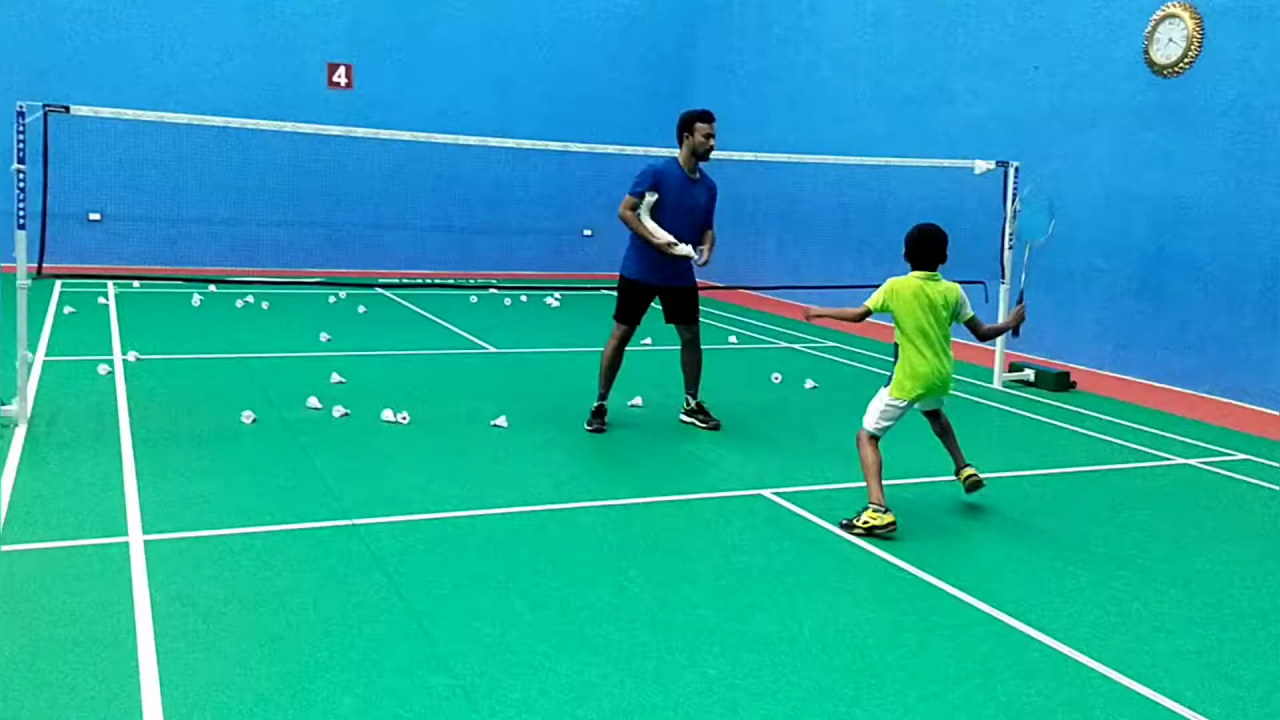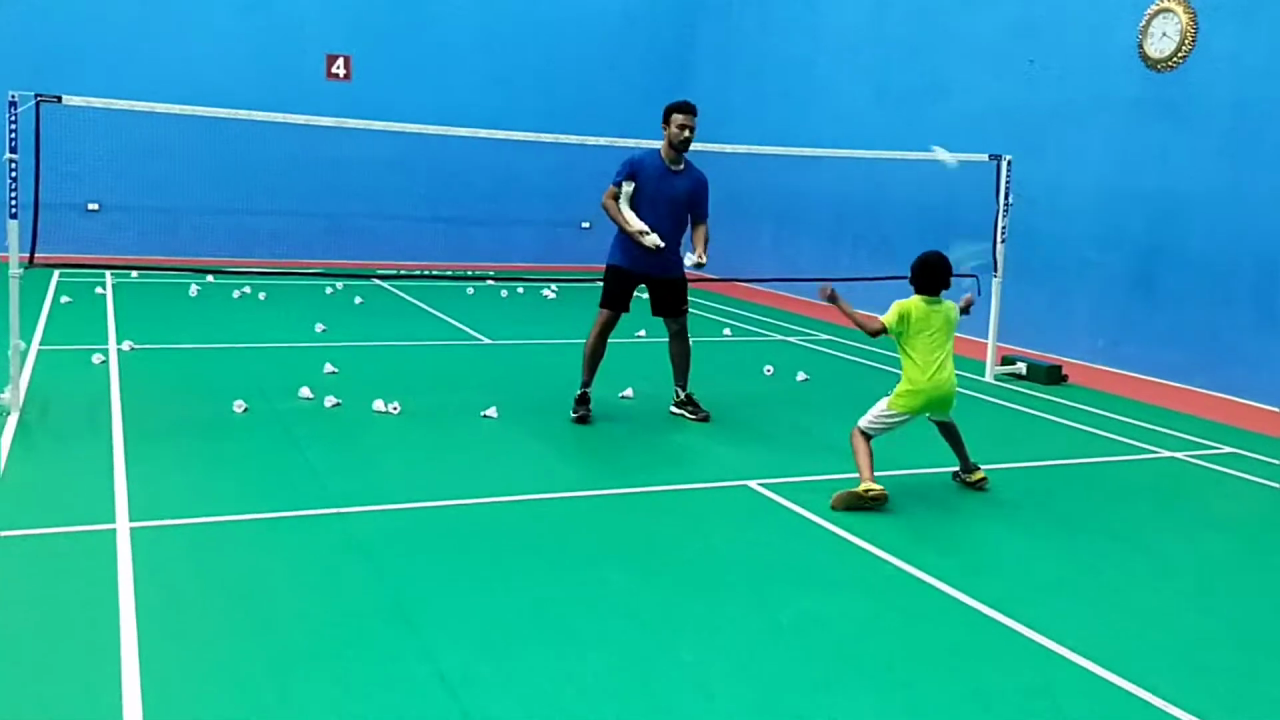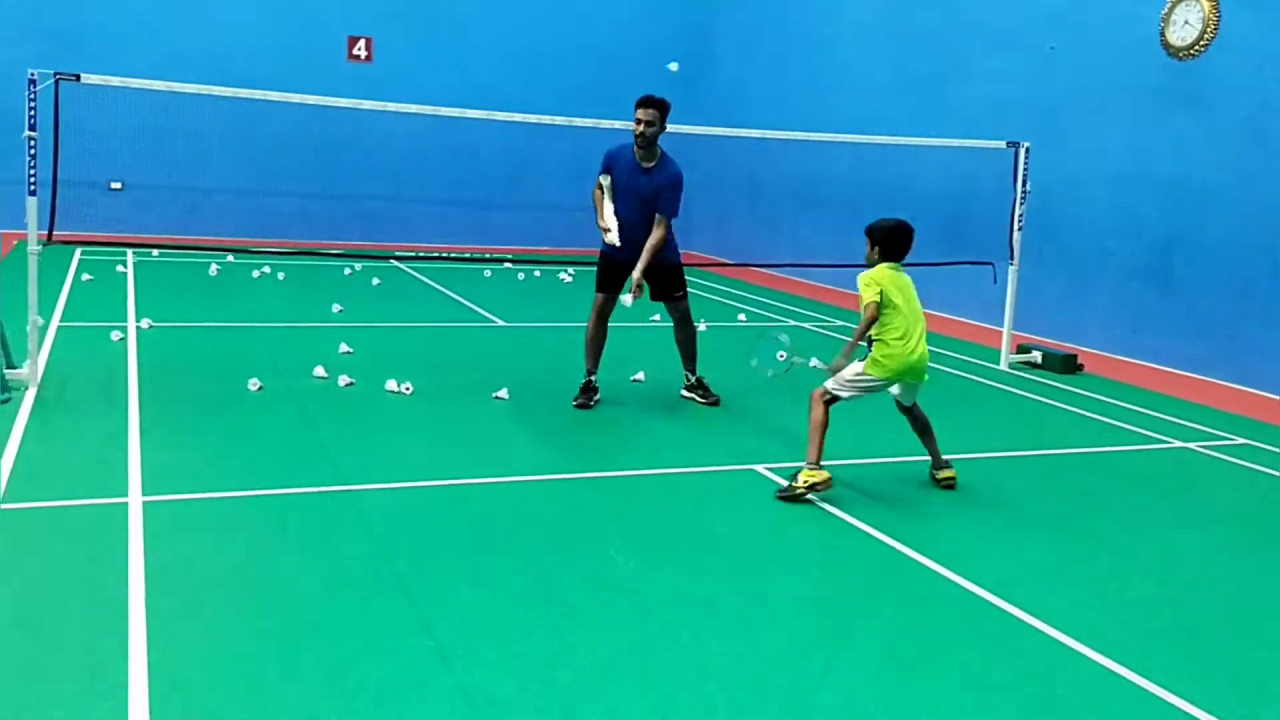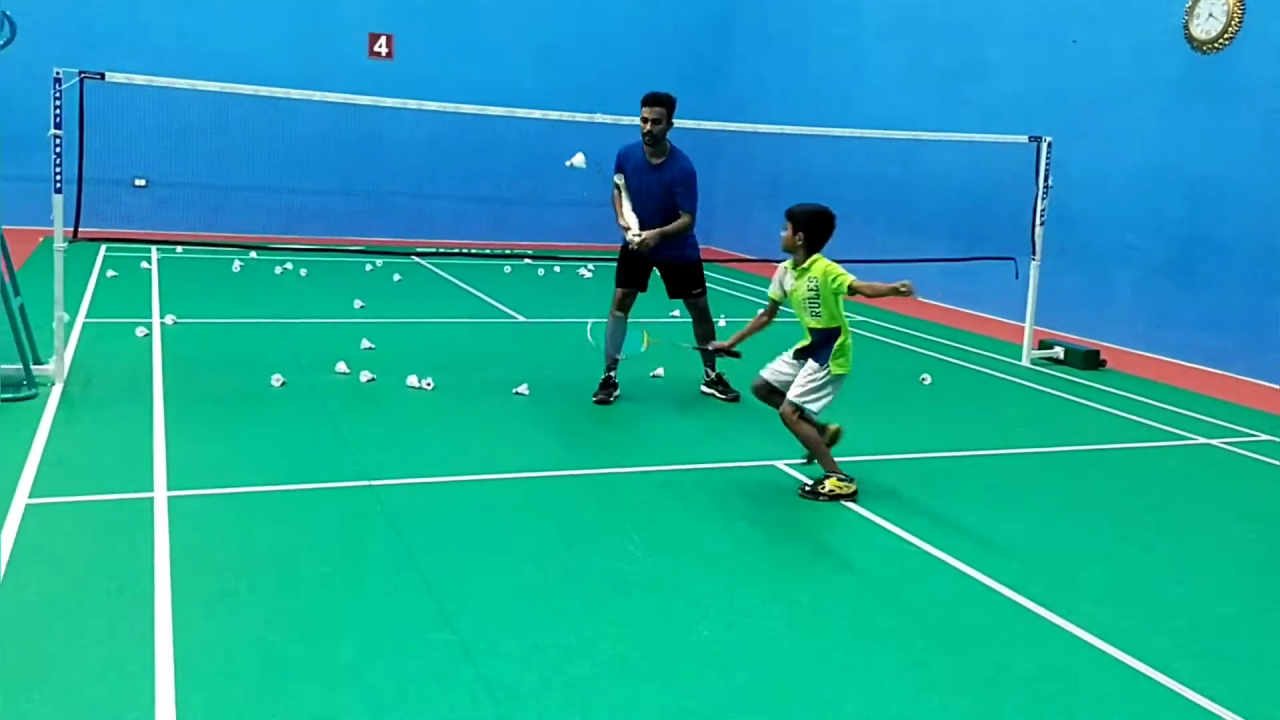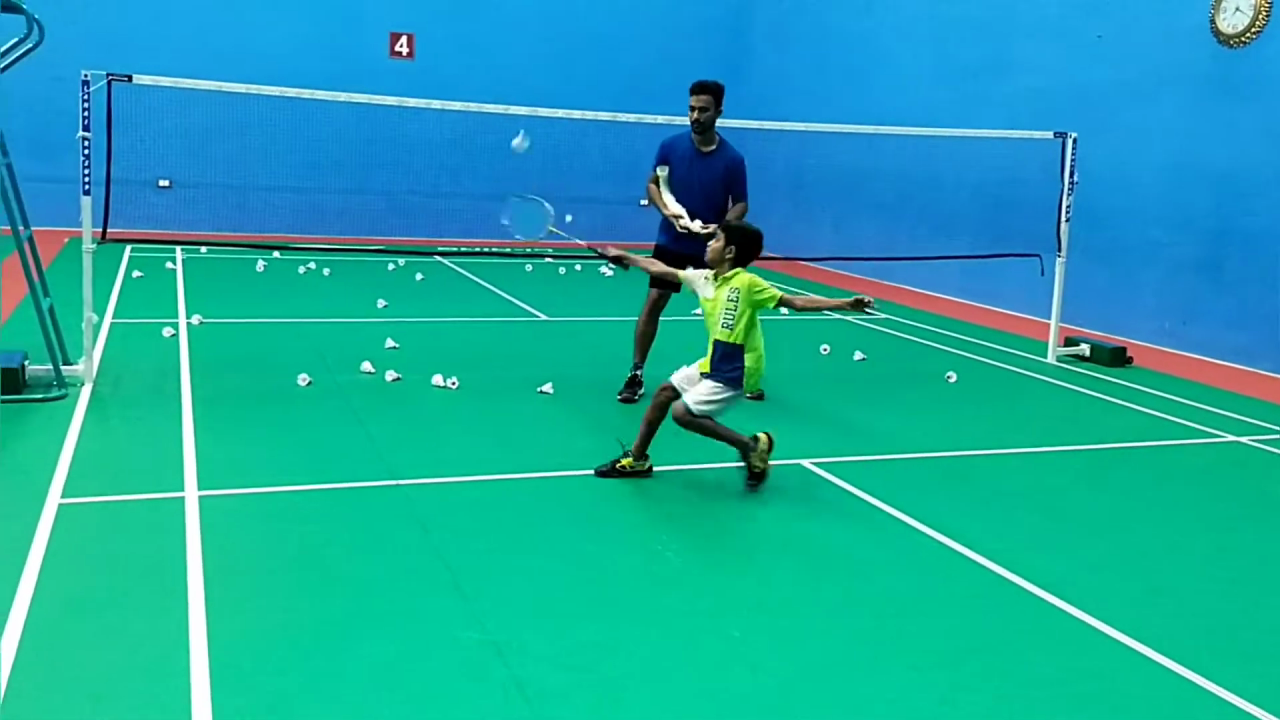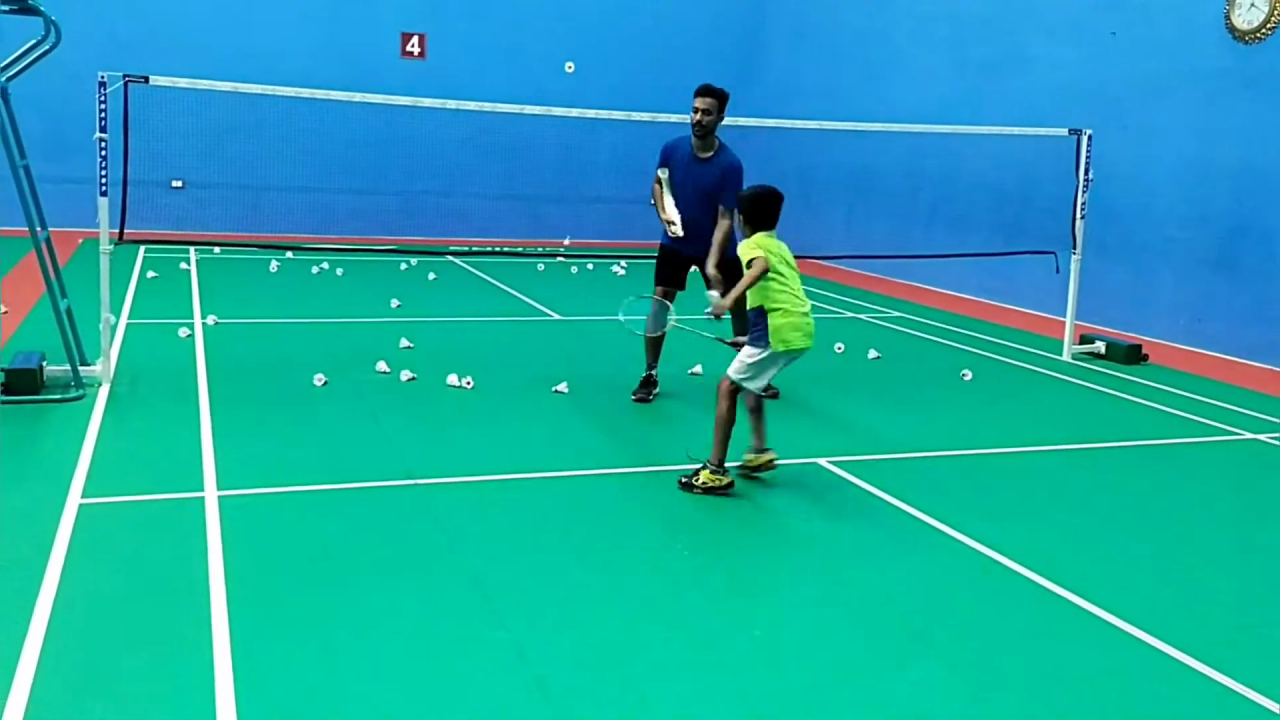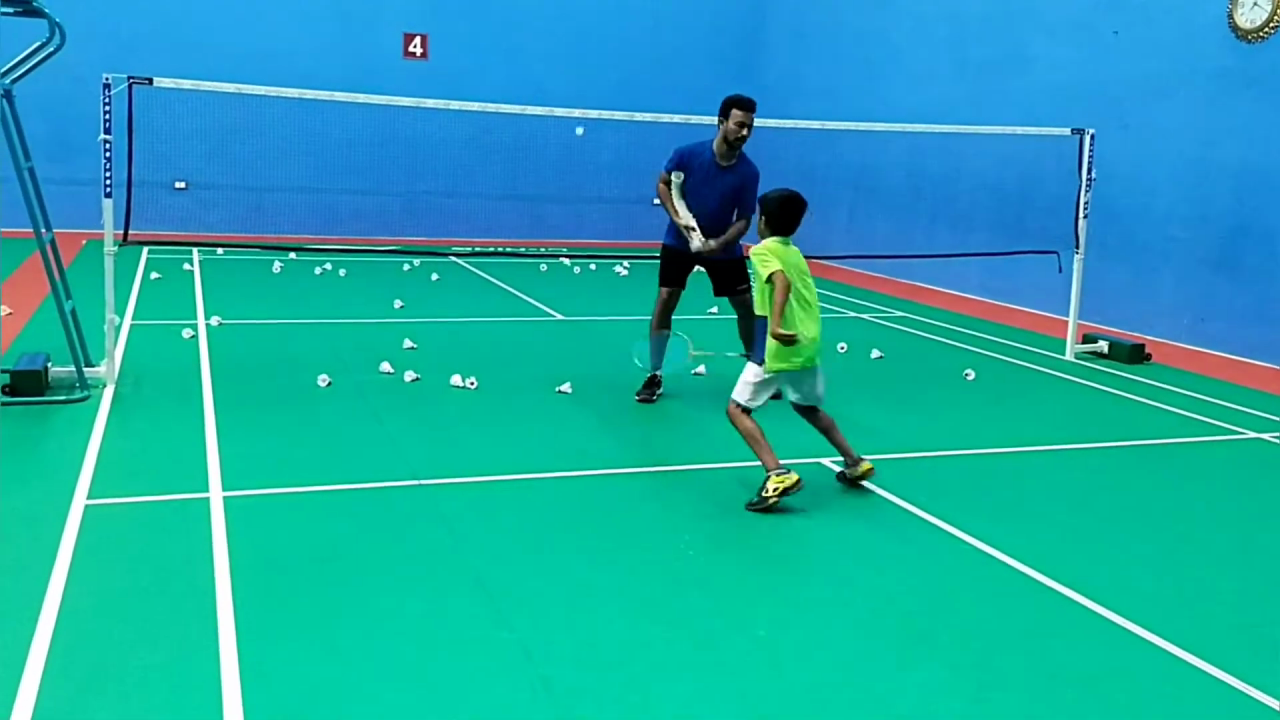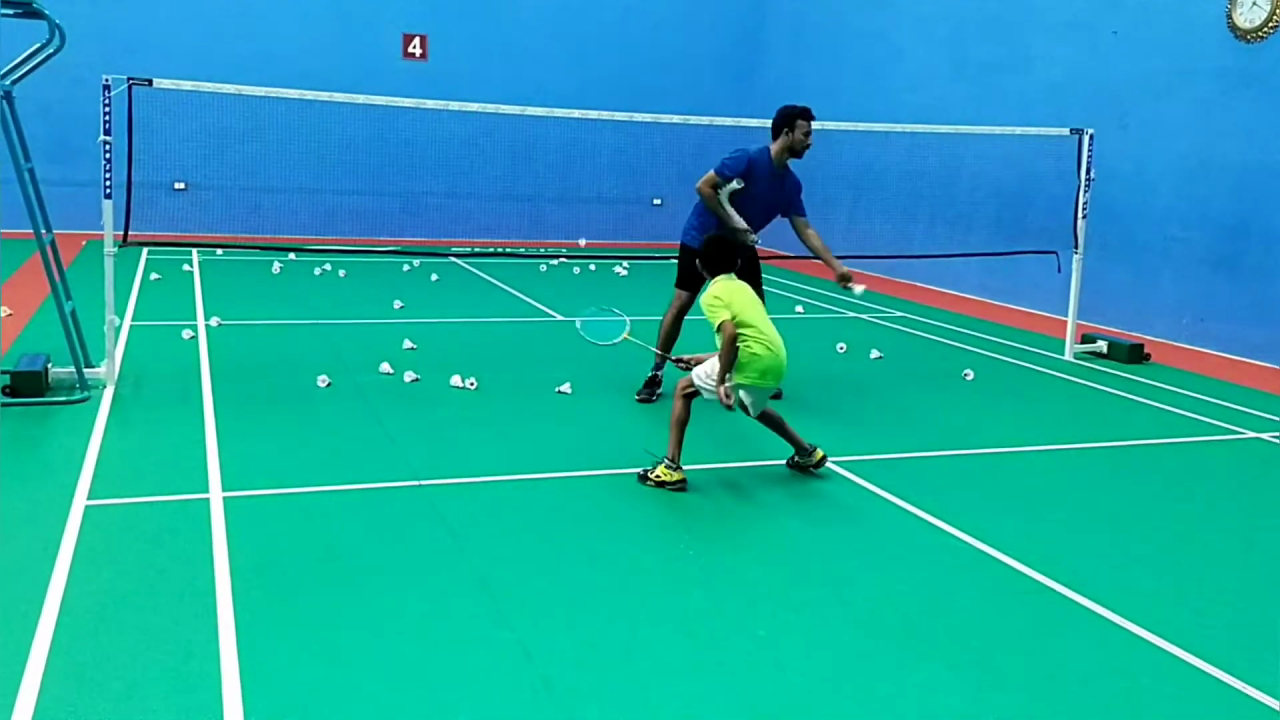
dt=0.3s
person 1, frame 1
left shoulder: (708, 186)
right shoulder: (656, 172)
left elbow: (707, 228)
right elbow: (625, 211)
left wrist: (707, 247)
right wrist: (656, 241)
left hip: (681, 276)
right hip: (640, 272)
left knee: (691, 336)
right knee: (621, 334)
left ankle: (692, 405)
right ankle: (600, 405)
person 1, frame 2
left shoulder: (697, 179)
right shoulder: (637, 163)
left elbow: (700, 223)
right elbow: (608, 200)
left wrist: (700, 251)
right wrist: (630, 228)
left hip: (668, 267)
right hip: (625, 260)
left knee: (679, 329)
right knee: (604, 322)
left ankle: (681, 397)
right ankle: (583, 393)
person 1, frame 3
left shoulder: (671, 174)
right shoulder: (614, 156)
left elbow: (661, 228)
right elbow: (600, 188)
left wrist: (641, 271)
right wrist: (602, 220)
left hip: (659, 253)
right hip: (616, 248)
left knee: (681, 313)
right knee: (600, 307)
left ankle: (692, 381)
right ankle: (590, 382)
person 1, frame 4
left shoulder: (683, 168)
right shoulder: (626, 155)
left elbow: (687, 220)
right elbow: (617, 188)
left wrist: (658, 235)
right wrist: (622, 218)
left hip: (678, 249)
right hip: (636, 243)
left knee: (700, 310)
right knee: (620, 303)
left ankle: (711, 376)
right ankle: (609, 377)
person 1, frame 5
left shoulder: (732, 158)
right shoulder: (670, 146)
left elbow: (740, 205)
right elbow: (652, 184)
right wrist: (666, 211)
right hip: (672, 242)
right knee: (653, 303)
right ankle: (636, 375)
person 1, frame 6
left shoulder: (730, 164)
right shoulder: (671, 148)
left elbow: (726, 219)
right elbow: (658, 184)
left wrist: (712, 264)
right wrist: (663, 213)
left hip: (716, 246)
right hip: (676, 241)
left knee: (740, 307)
right knee: (660, 300)
right ankle: (650, 375)
person 1, frame 7
left shoulder: (749, 173)
right shoulder: (689, 154)
left elbow: (743, 221)
right elbow: (662, 184)
left wrist: (715, 246)
right wrist: (678, 218)
left hip: (723, 245)
right hip: (680, 241)
left knee: (746, 308)
right knee: (665, 301)
right ankle: (654, 376)
person 1, frame 8
left shoulder: (790, 183)
right shoulder: (747, 160)
left elbow: (804, 230)
right elbow: (703, 187)
left wrist: (835, 266)
right wrist: (732, 224)
left hip: (740, 247)
right hip: (702, 239)
right knee: (681, 304)
right ankle: (656, 375)
person 2, frame 1
left shoulder: (895, 287)
right shoulder: (953, 292)
left elbow: (858, 314)
right elbow: (982, 334)
left wrist: (819, 312)
right wrist: (1010, 324)
left hip: (908, 381)
right hip: (941, 377)
left knee: (867, 437)
right knee: (933, 412)
left ankle: (878, 511)
right ankle: (964, 468)
person 2, frame 2
left shoulder: (904, 308)
right shoulder: (949, 311)
left elbow: (873, 329)
left wrist: (838, 302)
right wrist: (965, 304)
left hip: (913, 392)
right hip: (945, 390)
left knee: (860, 433)
right knee: (942, 419)
left ankle: (868, 485)
right ankle: (971, 472)
person 2, frame 3
left shoulder: (871, 277)
right shoulder: (905, 280)
left elbow: (872, 315)
left wrist: (849, 352)
left hip: (889, 360)
right hip: (915, 362)
left knee: (820, 397)
right knee: (908, 406)
left ankle: (813, 474)
right ankle: (942, 469)
person 2, frame 4
left shoulder: (825, 270)
right shoulder: (785, 271)
left elbow: (862, 288)
right elbow: (768, 313)
left wrist: (895, 289)
right wrist: (732, 342)
left hip: (830, 353)
right hip: (809, 347)
left knee: (790, 412)
right knee: (761, 388)
left ankle: (838, 480)
right ankle: (821, 432)
person 2, frame 5
left shoulder: (749, 284)
right shoulder: (704, 278)
left elbow: (794, 301)
right elbow: (665, 271)
left wrist: (845, 304)
right wrist: (624, 257)
left hip: (735, 371)
right hip: (716, 364)
left knee: (682, 414)
right knee: (664, 393)
left ankle: (750, 445)
right ankle: (636, 459)
person 2, frame 6
left shoulder: (750, 245)
right shoulder: (779, 247)
left elbow: (757, 270)
left wrist: (730, 298)
right wrist: (751, 336)
left hip: (776, 333)
right hip: (796, 330)
left knee: (727, 388)
right knee: (746, 387)
left ankle: (716, 472)
right ankle: (759, 452)
person 2, frame 7
left shoulder: (762, 252)
right shoulder: (796, 255)
left elbow: (781, 282)
left wrist: (774, 325)
left hip: (779, 351)
right hip: (809, 345)
left knee: (737, 409)
right knee: (806, 405)
left ankle: (778, 475)
right ankle: (854, 463)
person 2, frame 8
left shoulder: (712, 297)
right shoulder: (743, 288)
left elbow: (729, 335)
left wrist: (720, 383)
right wrist: (702, 360)
left hip: (753, 361)
right hip: (776, 362)
left knee: (684, 389)
right knee: (752, 407)
left ankle: (672, 468)
right ankle: (807, 453)
